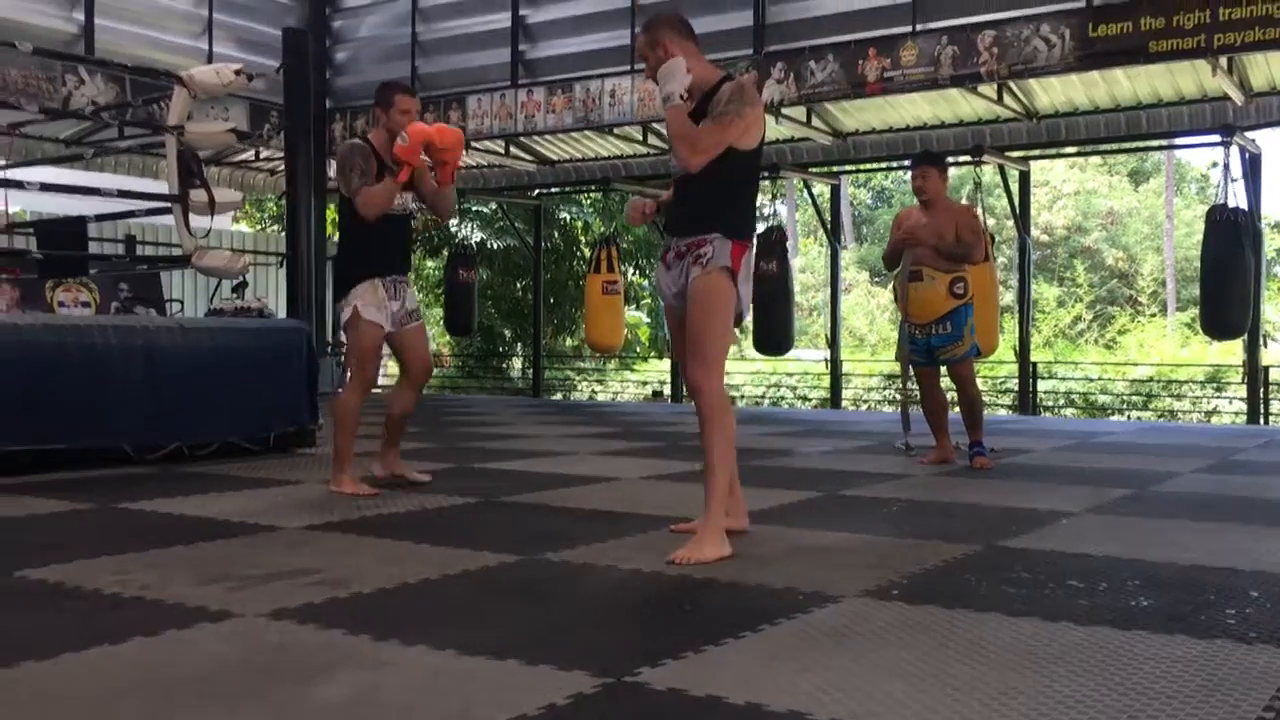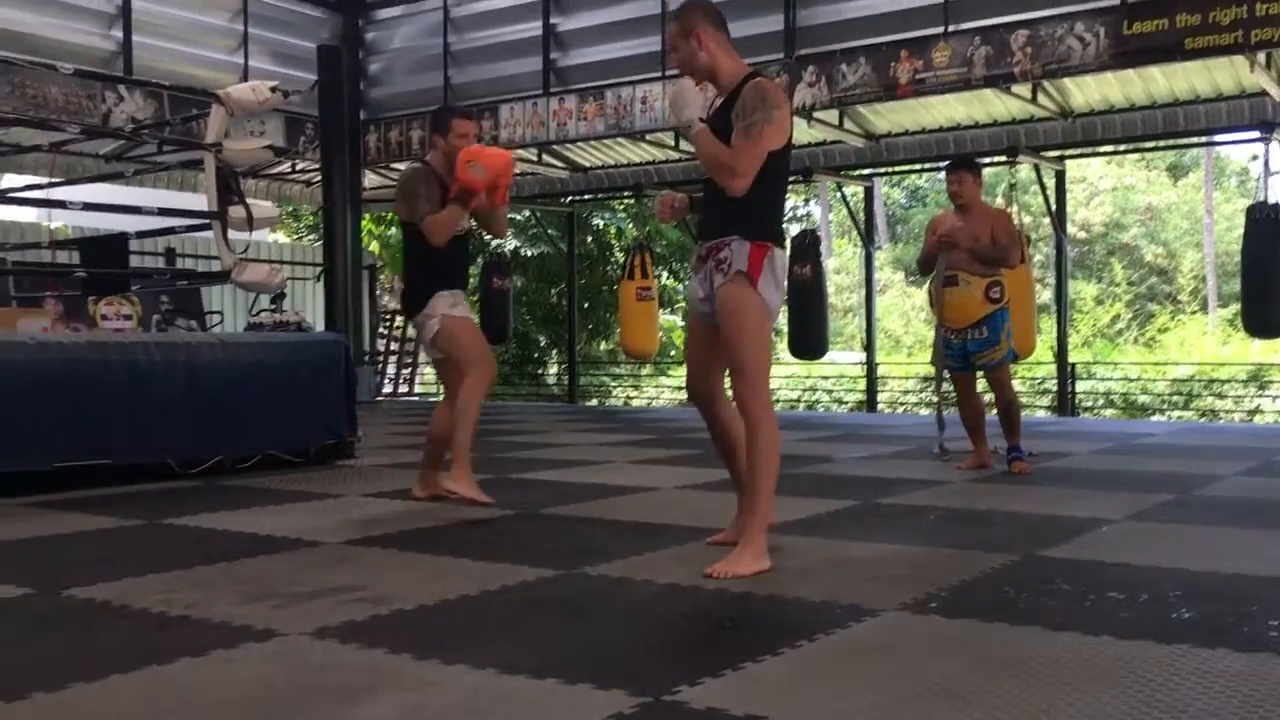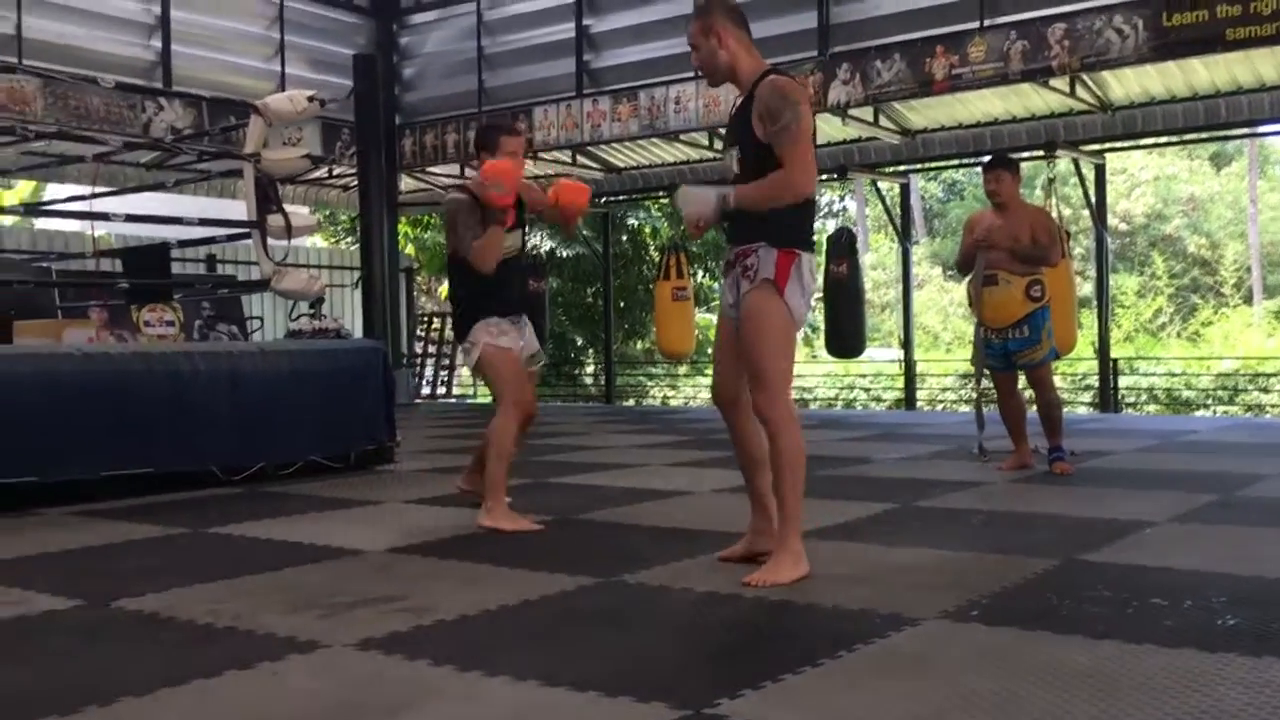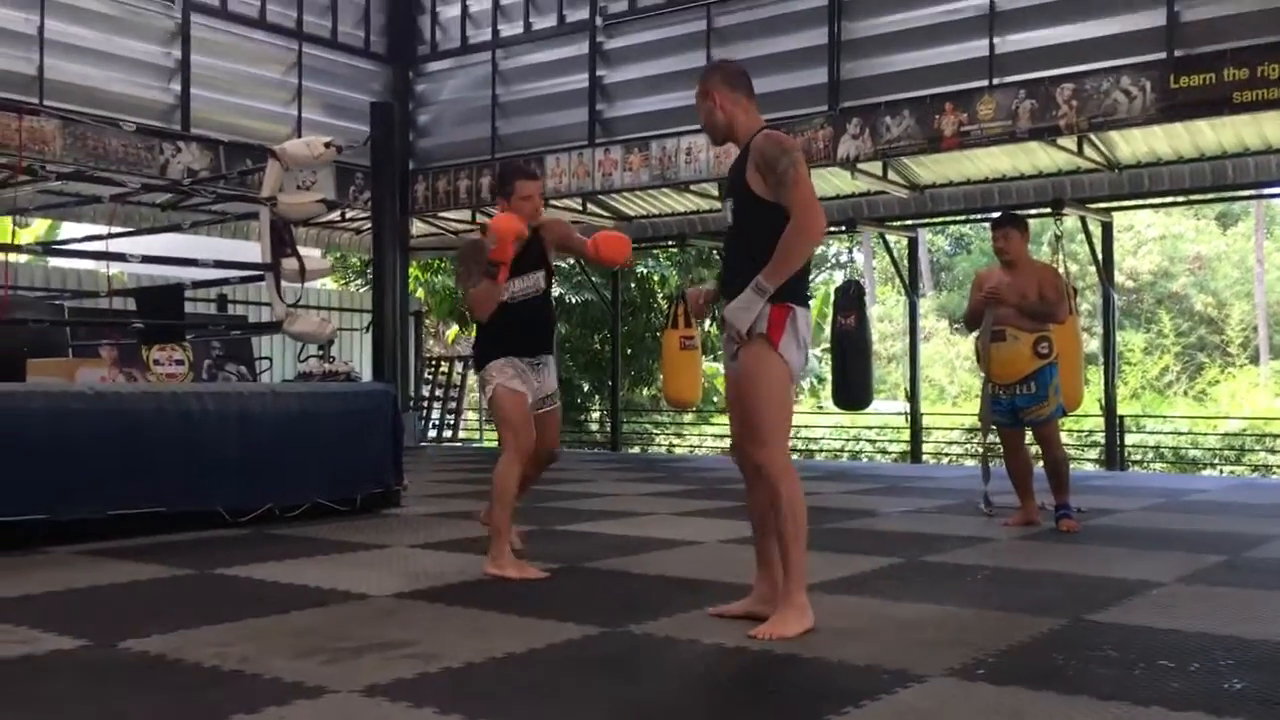
dt=0.3s
person 1, frame 1
left shoulder: (738, 94)
right shoulder: (689, 106)
left elbow: (692, 156)
left wrist: (672, 98)
right wrist: (655, 207)
left hip: (720, 251)
right hip: (679, 254)
left knee: (705, 381)
right knee: (700, 386)
left ankle: (714, 531)
right ankle: (731, 505)
person 1, frame 2
left shoulder: (762, 95)
right shoulder: (722, 105)
left elbow: (737, 179)
left wrist: (691, 120)
right wrist: (687, 204)
left hip: (748, 256)
right hip: (712, 257)
left knee: (750, 396)
right knee: (703, 390)
left ankle: (754, 543)
right ankle: (751, 508)
person 1, frame 3
left shoulder: (779, 92)
right shoulder: (747, 103)
left elbow: (800, 179)
left wrist: (721, 199)
right wrist: (716, 208)
left hip: (775, 261)
right hip: (746, 262)
left knee: (770, 403)
right knee: (728, 395)
left ankle: (791, 549)
right ankle: (764, 526)
person 1, frame 4
left shoulder: (771, 146)
right shoulder: (747, 158)
left elbow: (811, 224)
left wrist: (755, 294)
right wrist: (718, 289)
left hip: (771, 318)
right hip: (748, 321)
left knee: (770, 457)
right knee: (748, 455)
left ankle: (796, 600)
right ankle: (768, 589)
person 2, frame 1
left shoulder: (412, 162)
right shoulder: (356, 153)
left elbow: (444, 211)
right elbow: (368, 207)
left wrist: (446, 169)
right wrist: (400, 165)
left hip: (397, 280)
right hip: (361, 281)
left knee: (420, 367)
right knee: (363, 377)
left ankle: (389, 455)
right ankle: (341, 472)
person 2, frame 2
left shoulder: (463, 179)
right shoulder: (418, 178)
left elbow: (498, 229)
right elbow: (437, 235)
right wrist: (466, 193)
left hip: (451, 296)
right hip: (431, 297)
left knee: (457, 391)
right knee: (480, 366)
left ankle: (429, 479)
right ankle: (458, 471)
person 2, frame 3
left shoulder: (520, 193)
right shoulder: (460, 203)
left elbow: (558, 215)
right elbow: (485, 262)
right wrist: (502, 212)
left hip: (515, 318)
right hip: (481, 322)
left knee: (523, 411)
right knee: (515, 402)
left ankle: (476, 476)
right ankle: (494, 507)
person 2, frame 4
left shoulder: (549, 232)
right shoulder: (476, 247)
left elbow: (593, 250)
right elbow: (480, 311)
left wrist: (605, 250)
right wrist: (498, 263)
left hip: (540, 357)
right hip: (500, 359)
left knee: (546, 451)
right knee: (520, 445)
left ankle: (498, 510)
right ankle: (499, 555)
person 3, frame 1
left shoulder: (961, 213)
right shoulder: (903, 218)
left elbow: (976, 254)
right elbow: (888, 264)
left wrist: (931, 242)
right wrist: (898, 245)
left hip: (950, 307)
left knee: (963, 377)
right knee: (926, 380)
left ankle: (977, 446)
right ankle: (943, 446)
person 3, frame 2
left shoulder: (996, 217)
right shoulder: (938, 222)
left elbow: (1012, 257)
right elbow: (923, 269)
left wrist: (967, 246)
right wrist: (932, 250)
left hip: (986, 312)
right hip: (950, 315)
left knee: (1000, 381)
right knee: (962, 386)
left ankle: (1015, 450)
right ankle: (980, 451)
person 3, frame 3
left shoulder: (1036, 216)
right shoulder: (976, 221)
left elbow: (1052, 256)
right elbow: (962, 268)
left wrist: (1008, 246)
right wrist: (971, 251)
left hip: (1027, 311)
right hip: (990, 315)
left knee: (1042, 381)
right knee: (1004, 386)
left ankle: (1057, 451)
right ankle: (1021, 451)
person 3, frame 4
left shoulder: (1044, 273)
right shoulder: (984, 277)
left elbow: (1060, 313)
right elbow: (969, 324)
left wrist: (1017, 301)
right wrist: (978, 307)
left hip: (1035, 367)
right hip: (998, 371)
left knee: (1049, 438)
right knee: (1010, 442)
left ankle: (1063, 508)
right ankle: (1028, 507)
